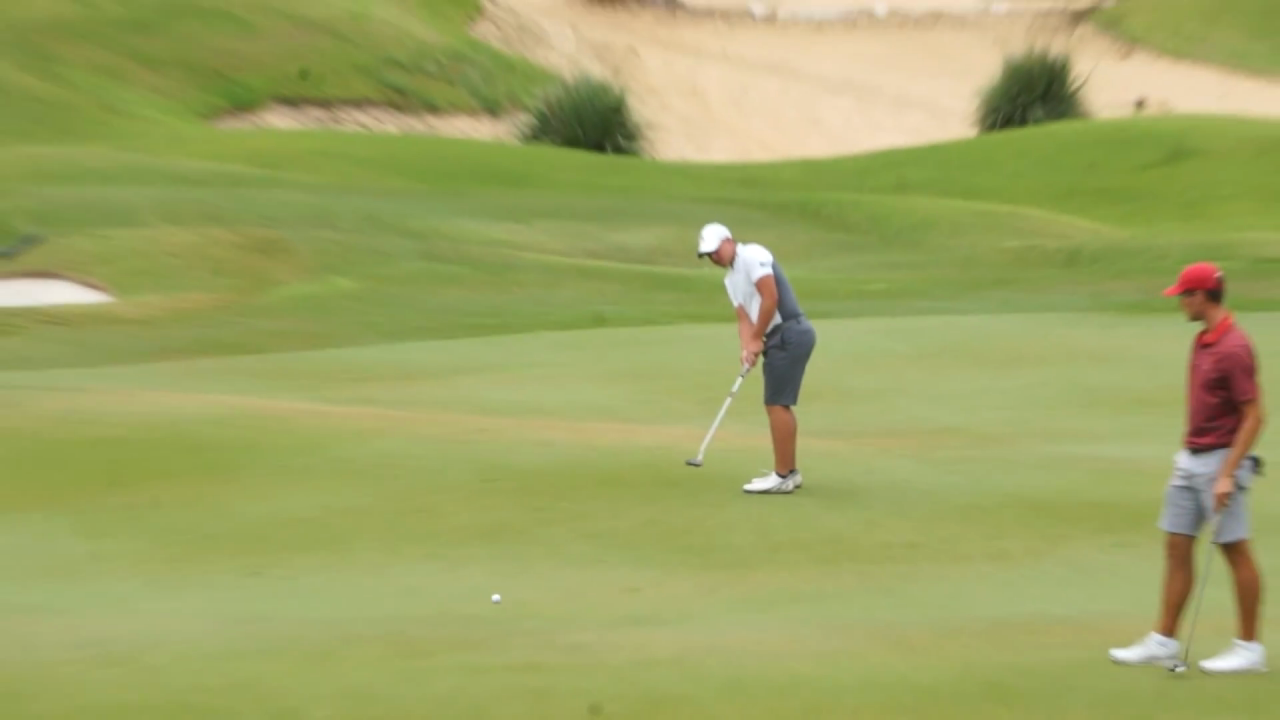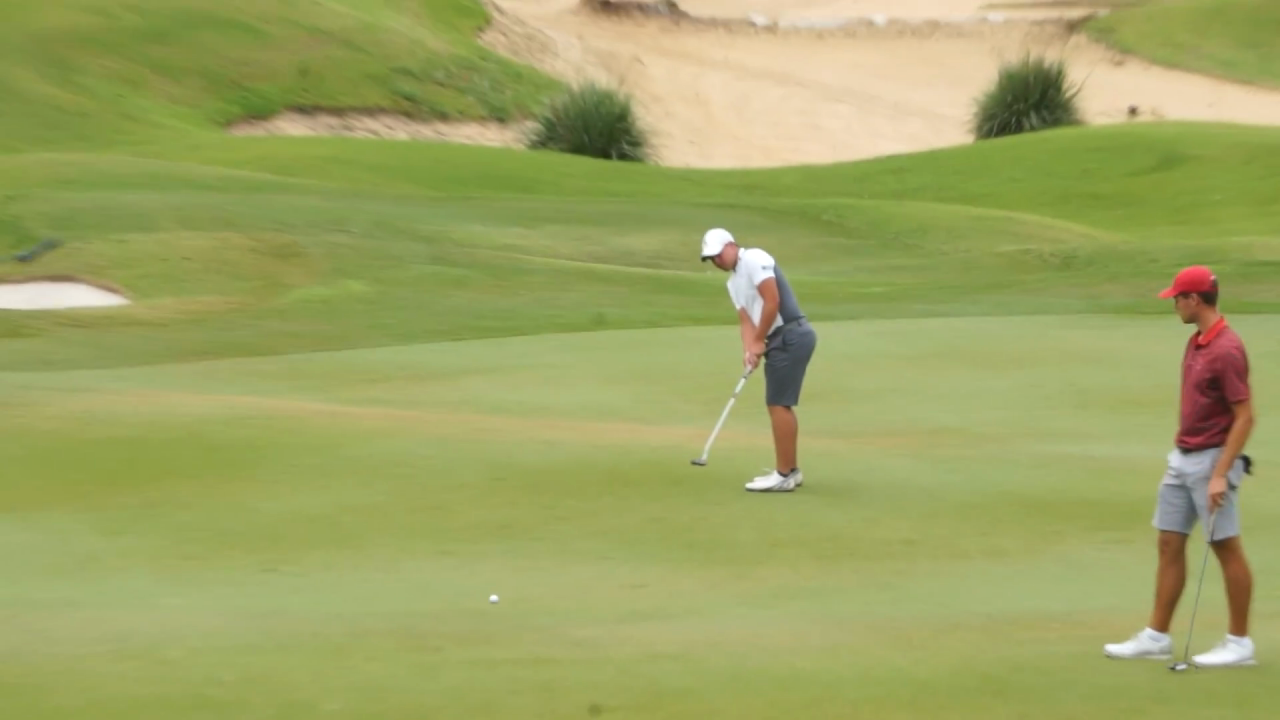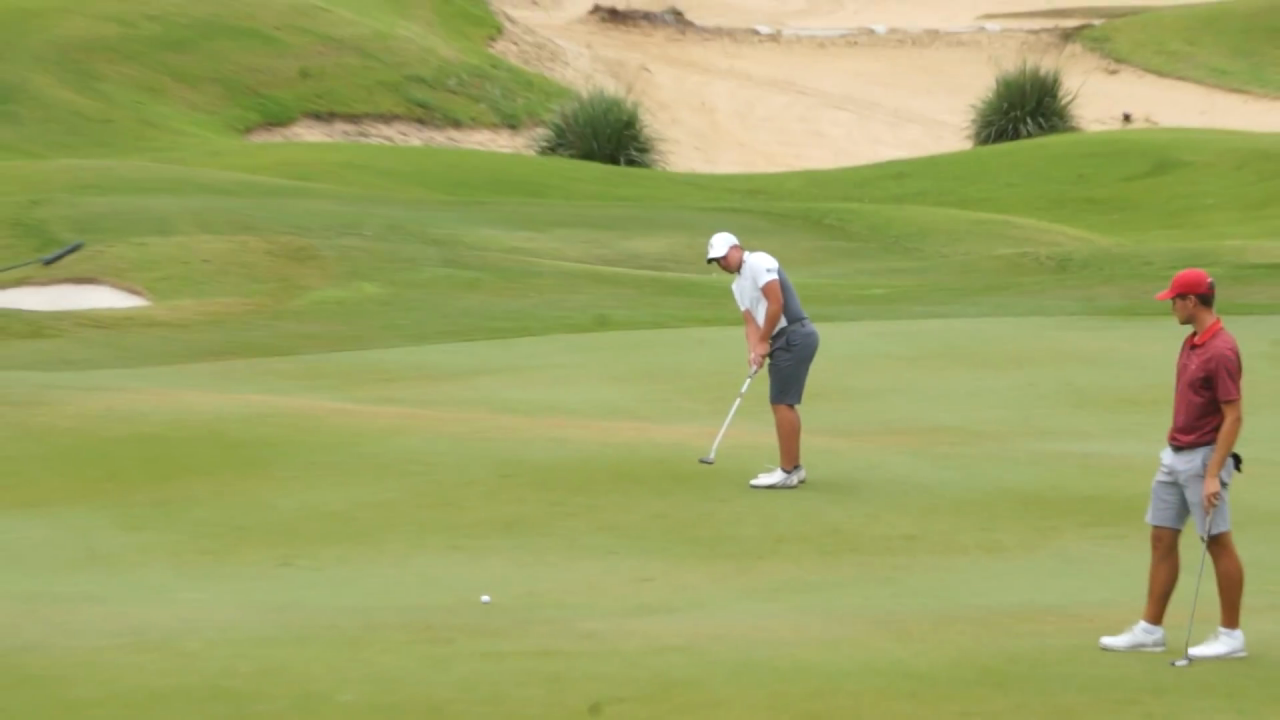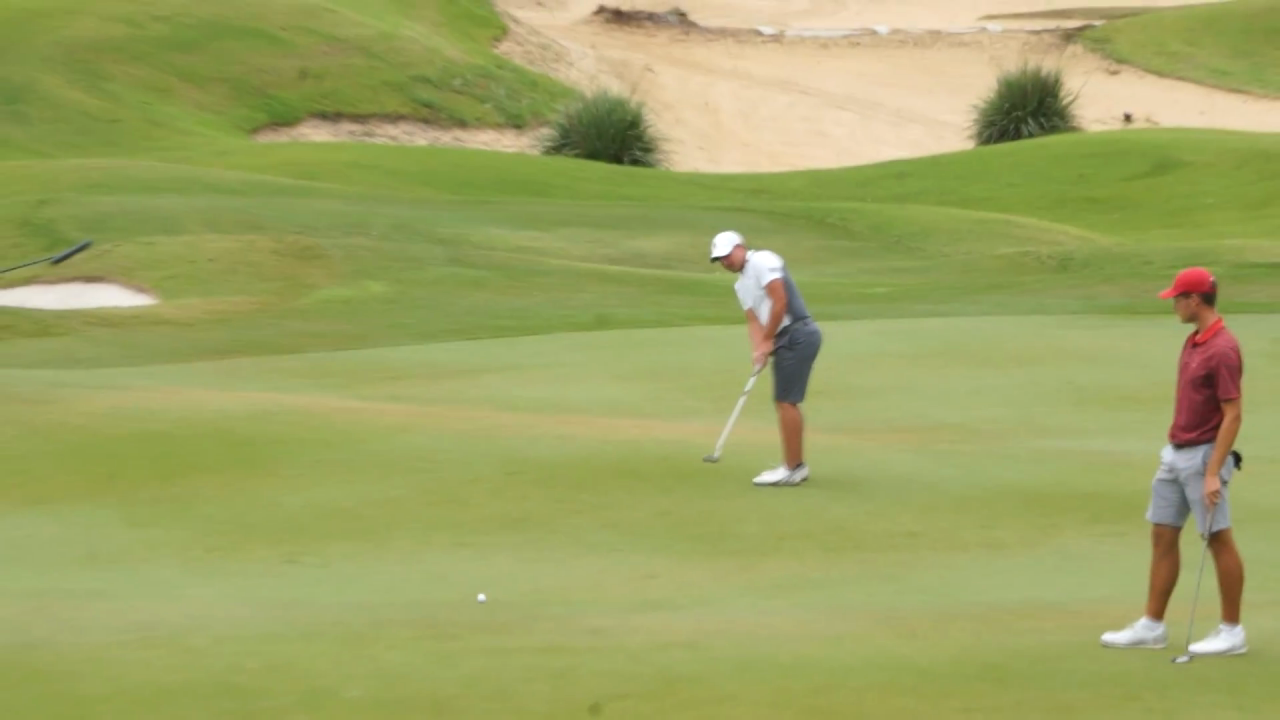
dt=0.1s
person 1, frame 1
left shoulder: (1235, 348)
right shoulder: (1202, 341)
left elbow: (1255, 417)
left wrist: (1227, 474)
left hip: (1221, 463)
right hip: (1191, 461)
left knee: (1236, 552)
right knee: (1176, 548)
left ankle: (1248, 646)
right ankle: (1164, 641)
person 1, frame 2
left shoulder: (1227, 350)
right shoulder: (1195, 342)
left elbow: (1246, 417)
left wrist: (1220, 474)
left hip: (1212, 461)
right hip: (1181, 459)
left knee: (1226, 548)
right knee: (1169, 545)
left ankle: (1240, 641)
right ankle: (1156, 636)
person 1, frame 3
left shoulder: (1221, 351)
right shoulder: (1191, 342)
left elbow: (1233, 417)
left wrist: (1213, 474)
left hip: (1203, 460)
right hip: (1174, 456)
left knee: (1219, 544)
right knee: (1162, 540)
left ankle: (1231, 633)
right ankle: (1150, 629)
person 1, frame 4
left shoulder: (1223, 349)
right shoulder: (1192, 341)
left elbow: (1232, 416)
left wrist: (1213, 473)
left hip: (1203, 457)
right hip: (1174, 454)
left knee: (1219, 540)
right knee: (1163, 537)
left ankle: (1232, 629)
right ankle: (1151, 625)
person 2, frame 1
left shoulder: (752, 255)
right shoulder: (731, 279)
left elbow: (770, 298)
right elbow: (744, 318)
left wrist: (756, 340)
right wrist: (746, 348)
left hip: (790, 335)
right hip: (781, 338)
left knee: (776, 404)
right knee: (779, 405)
left ankle: (782, 476)
person 2, frame 2
left shoulder: (754, 259)
right shoulder: (733, 284)
left elbow: (772, 301)
right elbow: (746, 320)
left wrist: (758, 342)
right wrist: (749, 350)
left hip: (791, 336)
right hip: (781, 340)
left knee: (778, 404)
right knee: (781, 405)
person 2, frame 3
right shoulder: (737, 285)
left elbow: (776, 303)
right elbow: (751, 322)
left wrist: (763, 342)
right wrist: (753, 350)
left hip: (794, 337)
right hip: (785, 341)
left knee: (782, 403)
right knee: (784, 403)
person 2, frame 4
right shoulder: (741, 284)
left elbow: (780, 301)
right elbow: (754, 320)
left wrist: (767, 340)
right wrist: (758, 349)
left hip: (798, 335)
right hip: (786, 340)
left knee: (786, 401)
right knee: (787, 401)
